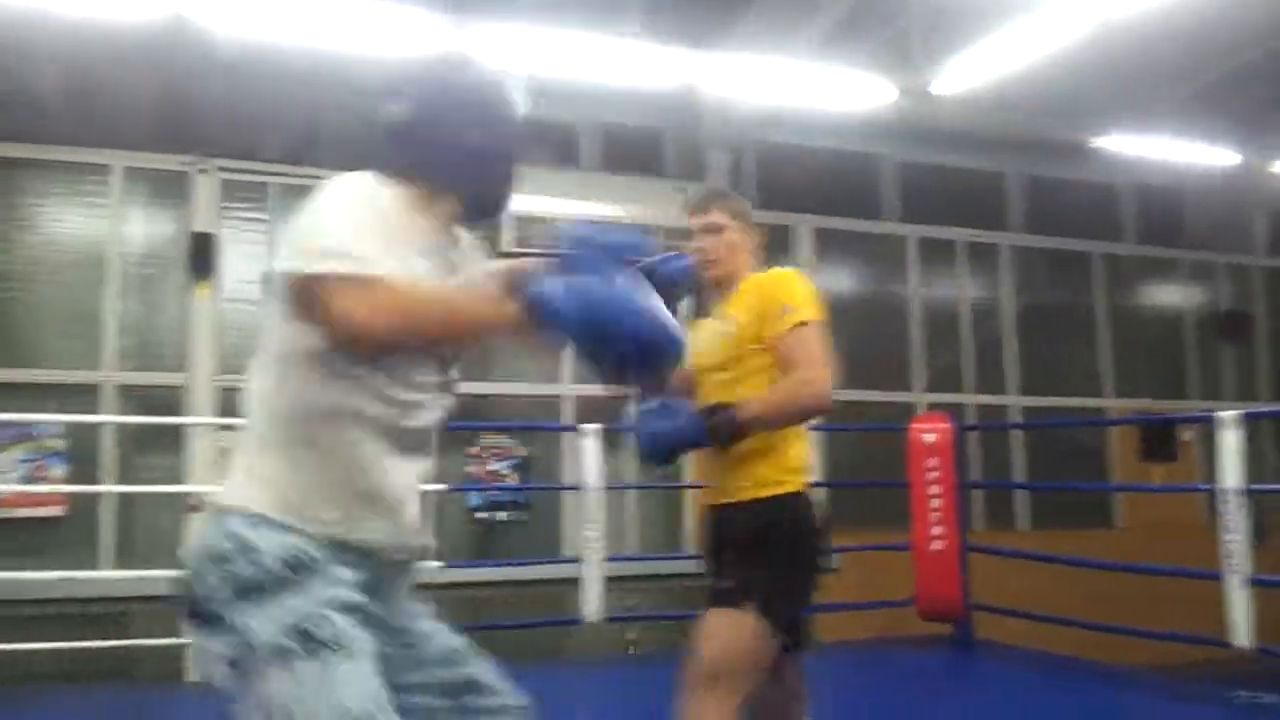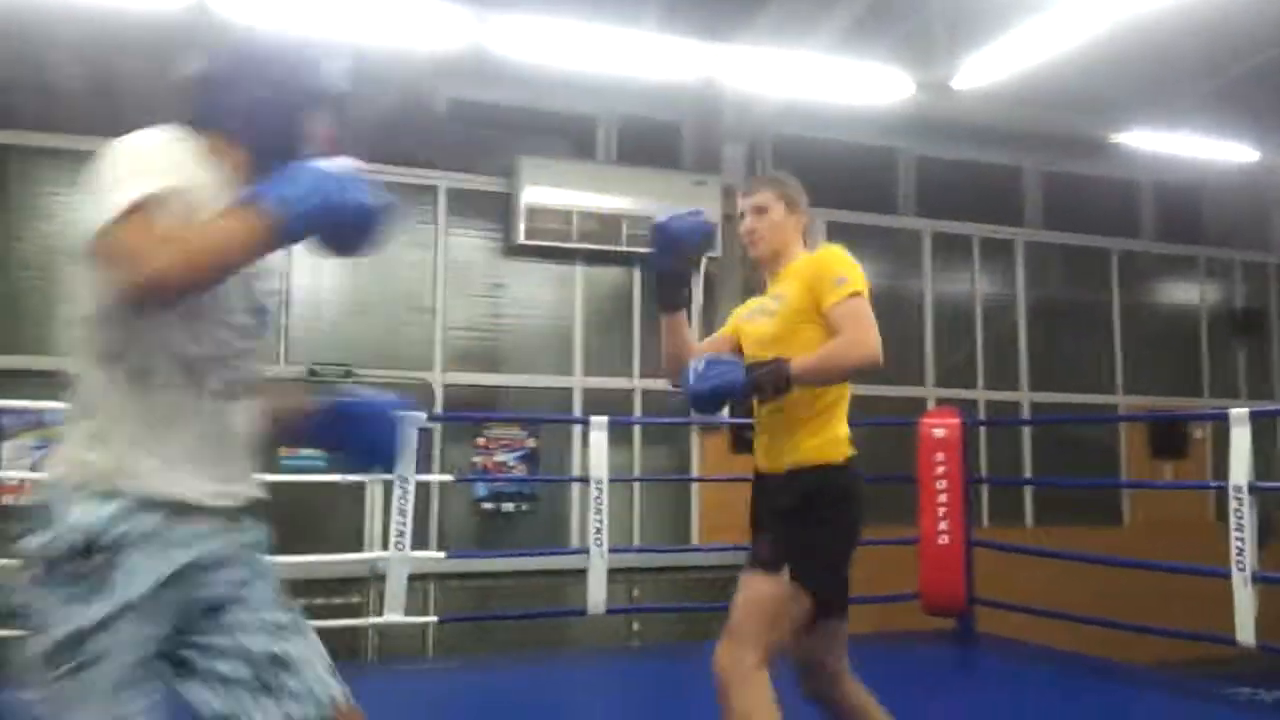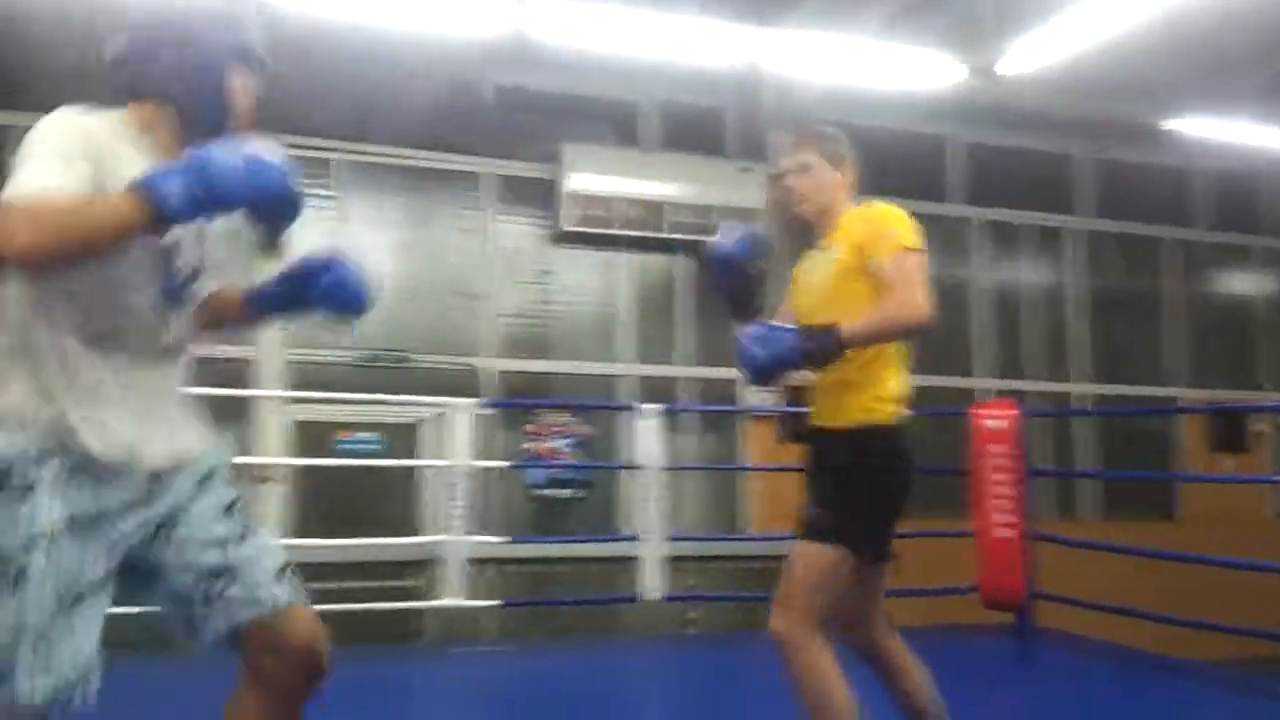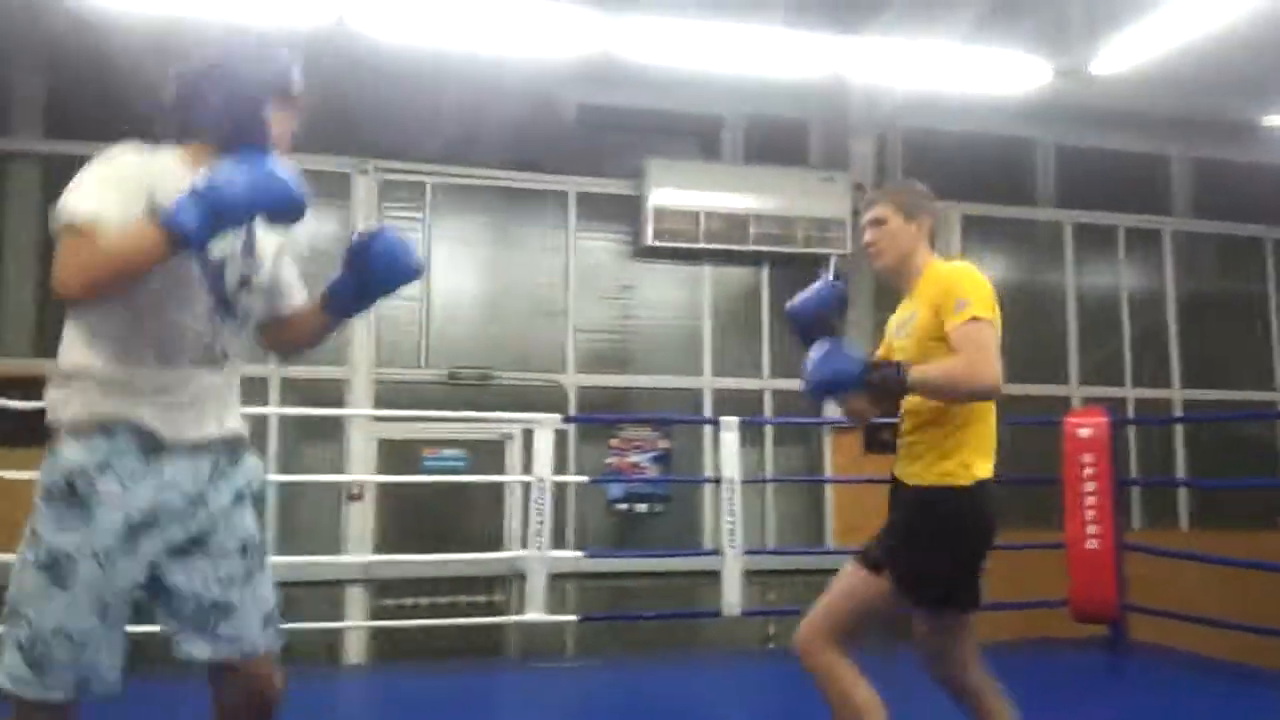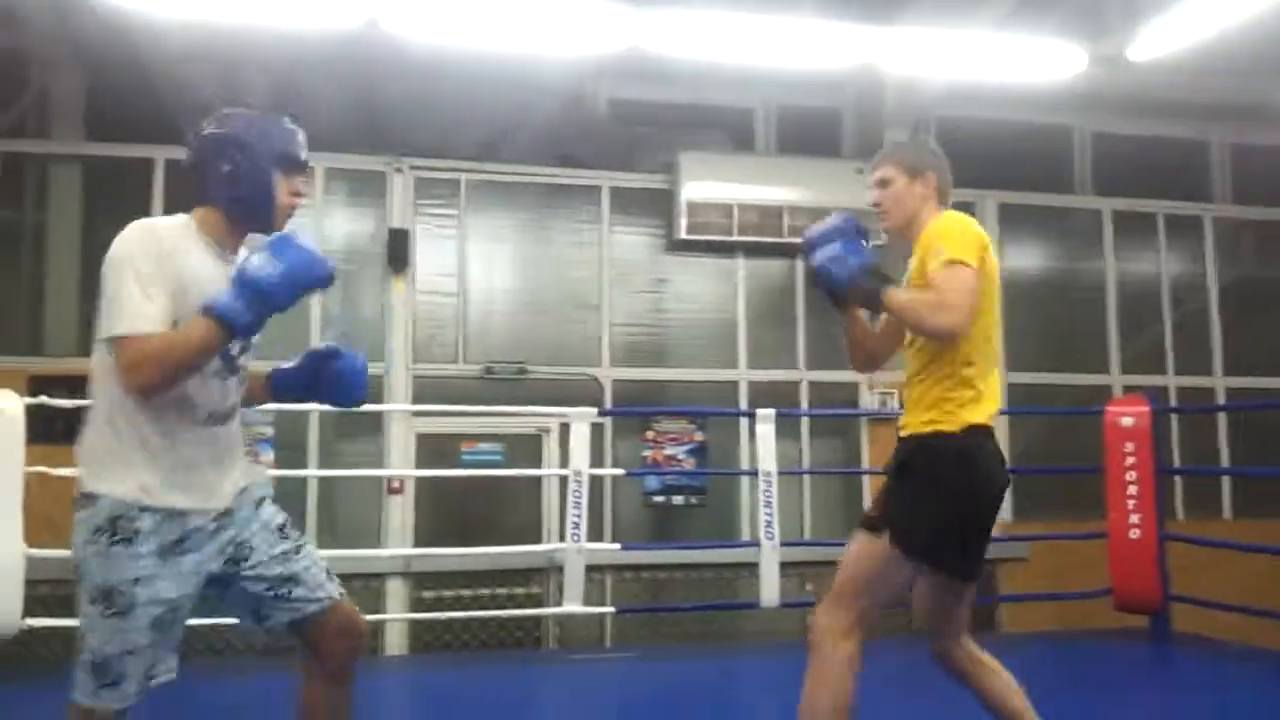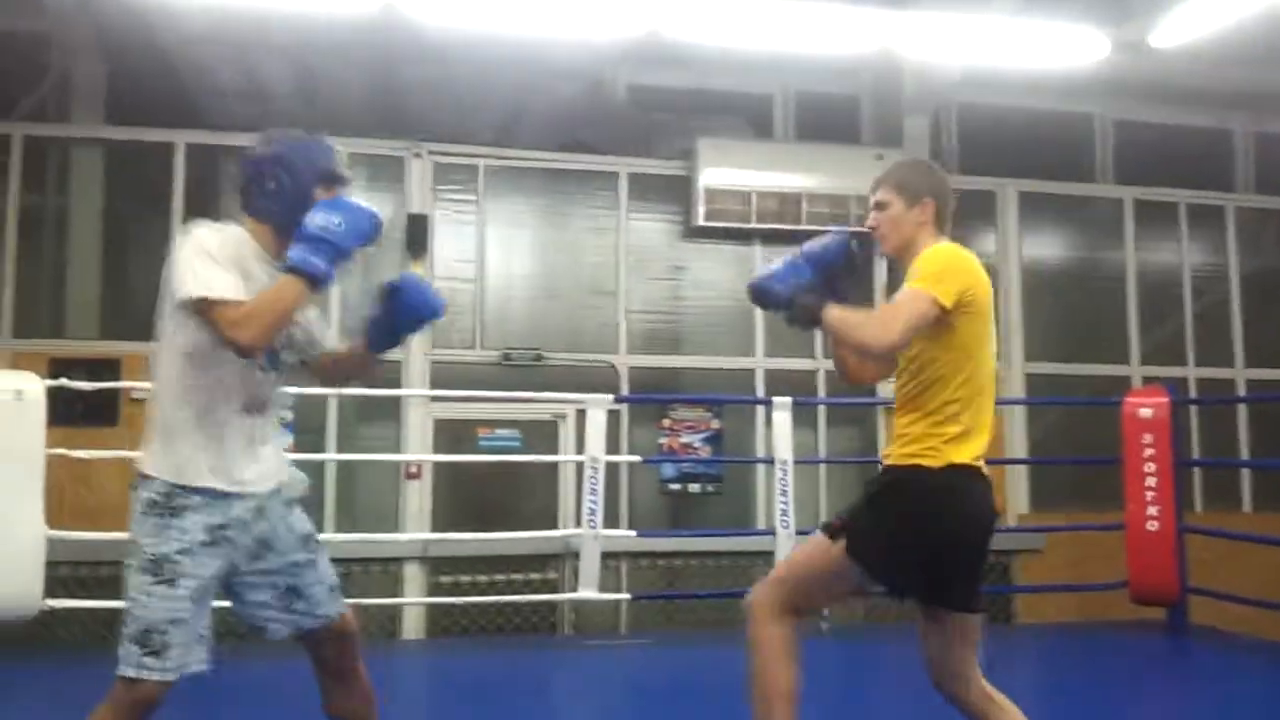
dt=0.2s
person 1, frame 1
left shoulder: (452, 254)
right shoulder: (353, 203)
right elbow: (362, 319)
right wrist: (539, 299)
left hip: (363, 565)
right hip: (276, 555)
person 1, frame 2
left shoulder: (254, 226)
right shoulder: (151, 155)
right elbow: (149, 269)
left wrist: (313, 418)
right wrist: (287, 205)
left hip: (221, 532)
right hip: (116, 520)
person 1, frame 3
left shoulder: (196, 176)
right shoulder: (78, 135)
left wrist: (280, 294)
right wrist: (175, 189)
left hip: (174, 463)
right hip: (60, 468)
left knee: (298, 650)
person 1, frame 4
left shoulder: (251, 218)
right shoulder: (132, 172)
left elbow: (285, 334)
right elbow: (73, 279)
left wrist: (349, 291)
right wrist: (196, 214)
left hip: (215, 463)
right hip: (110, 460)
person 1, frame 5
left shoulder: (248, 266)
right shoulder: (148, 243)
right elbow: (143, 373)
left wrist: (295, 379)
right wrist: (241, 303)
left hip: (231, 502)
right hip: (139, 513)
left knee: (341, 631)
person 1, frame 6
left shoulder: (287, 270)
right shoulder: (206, 244)
left elbow: (325, 367)
right elbow: (247, 332)
left wrist: (386, 329)
right wrist: (315, 257)
left hip: (263, 494)
right hip: (187, 494)
left knee: (336, 638)
person 2, frame 1
left shoulder: (780, 286)
right shoulder: (706, 330)
left elbow: (815, 388)
left wrist: (719, 423)
left hip: (773, 517)
right hip: (731, 520)
person 2, frame 2
left shoulder: (828, 264)
right shoulder: (750, 312)
left elbow: (865, 351)
right elbow: (687, 373)
left wrist: (769, 376)
right wrist: (673, 290)
left hip: (819, 487)
right hip: (778, 489)
left knee: (737, 662)
right knee: (823, 675)
person 2, frame 3
left shoulder: (879, 222)
right shoulder: (810, 266)
left elbow: (915, 307)
right elbow: (769, 355)
left wrist: (828, 340)
left hip: (867, 444)
right hip: (839, 445)
left knee: (793, 624)
right knee: (863, 625)
person 2, frame 4
left shoulder: (957, 282)
right shoulder: (904, 316)
left elbow: (985, 377)
right elbow: (863, 409)
left wrist: (894, 377)
right wrist: (824, 350)
left hip: (945, 499)
right hip: (927, 496)
left knee: (816, 641)
right knee: (955, 668)
person 2, frame 5
left shoulder: (953, 230)
right shoulder: (928, 256)
left elbow: (946, 318)
right elbow: (867, 356)
left wrist: (877, 288)
right wrist: (847, 295)
left hip: (946, 454)
right hip: (959, 457)
left knee: (835, 622)
right knee: (949, 643)
person 2, frame 6
left shoulder: (946, 261)
right shoulder: (938, 273)
left elbow: (881, 340)
right elbow: (862, 370)
left wrist: (811, 306)
right wrist: (822, 303)
left hip: (923, 487)
right hip: (959, 494)
left knee: (768, 606)
